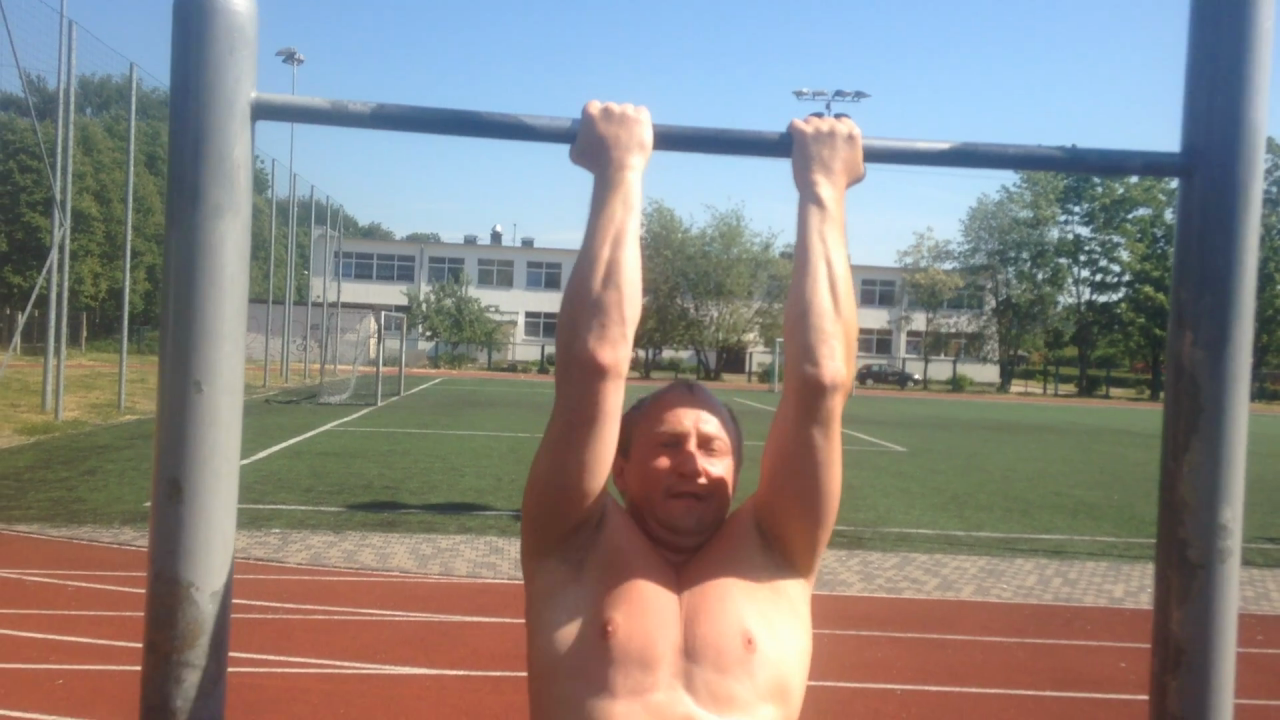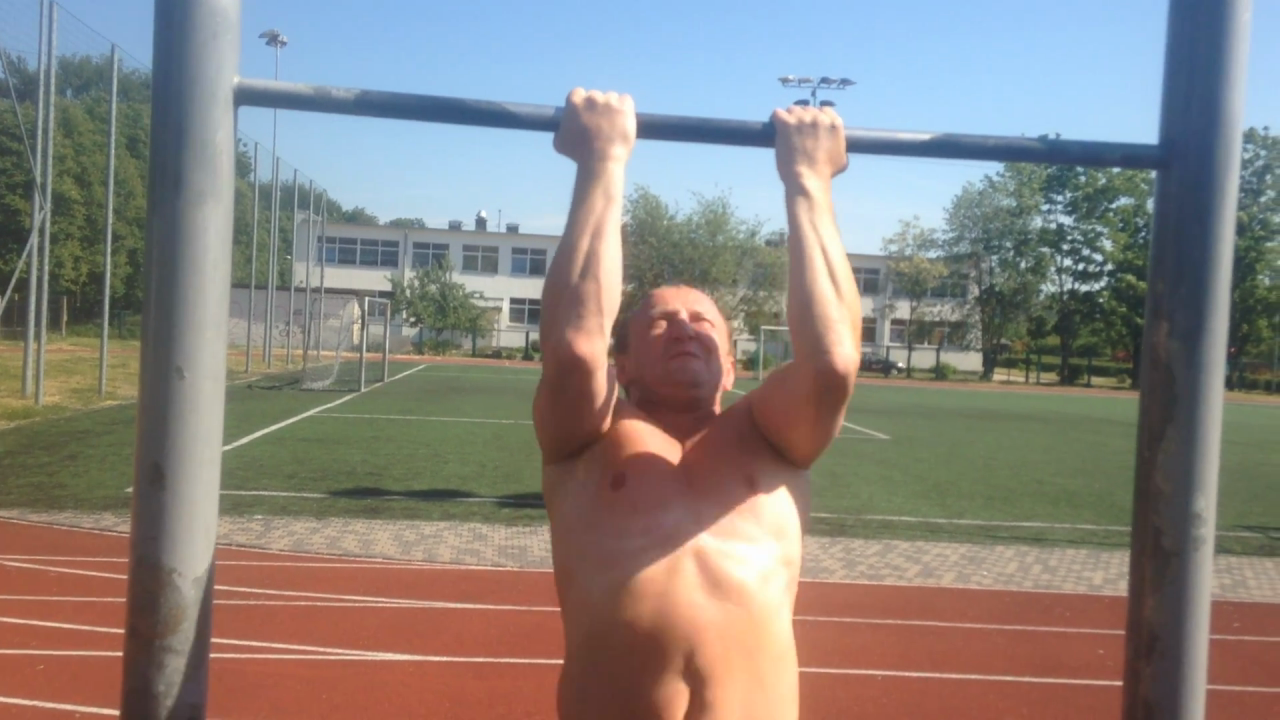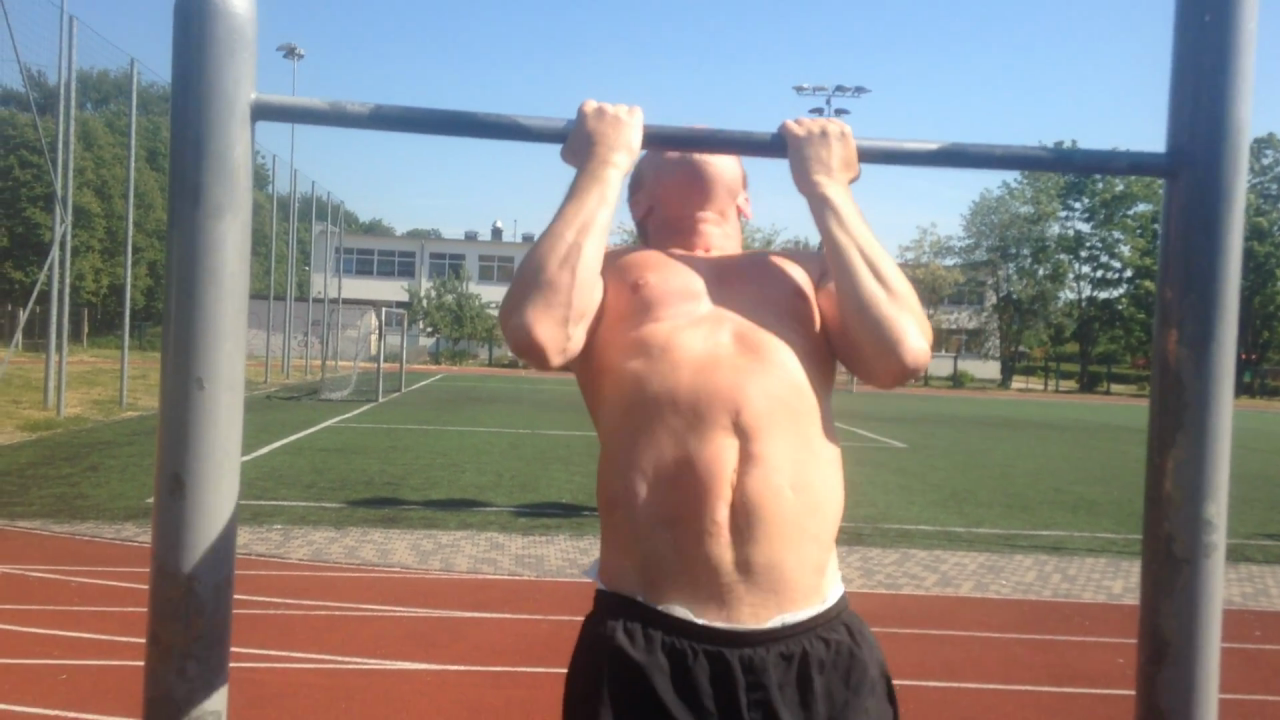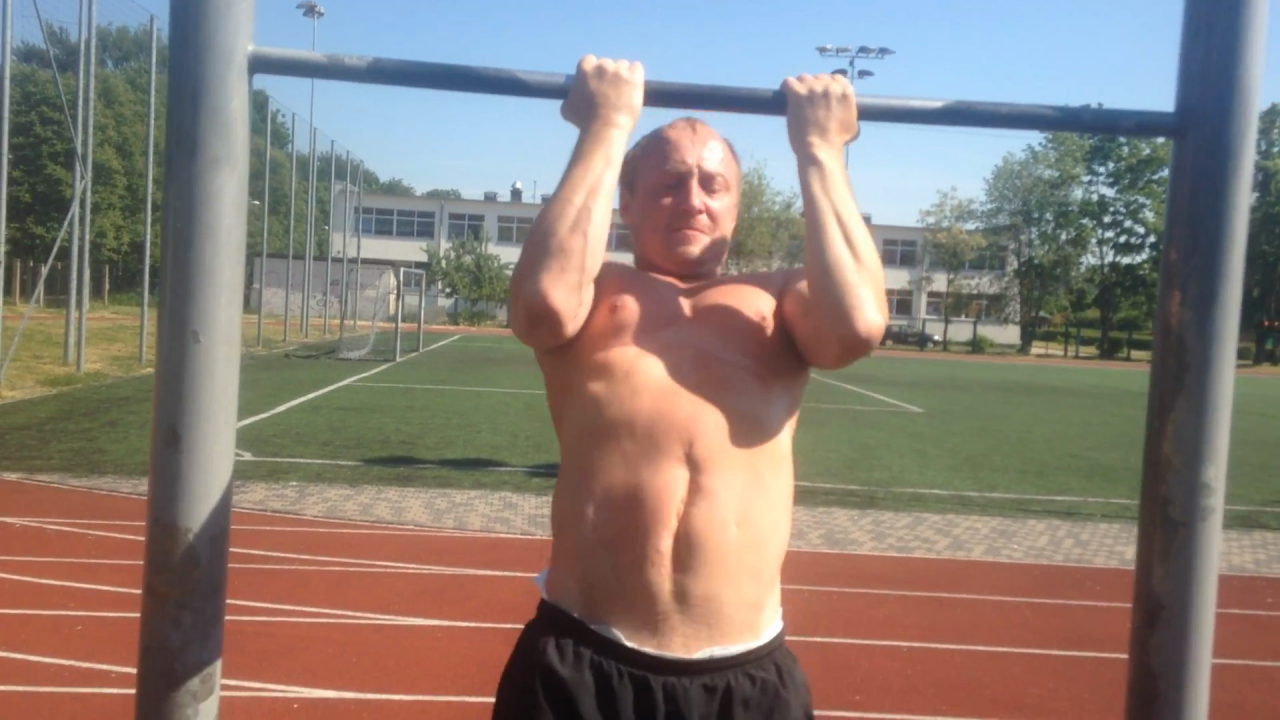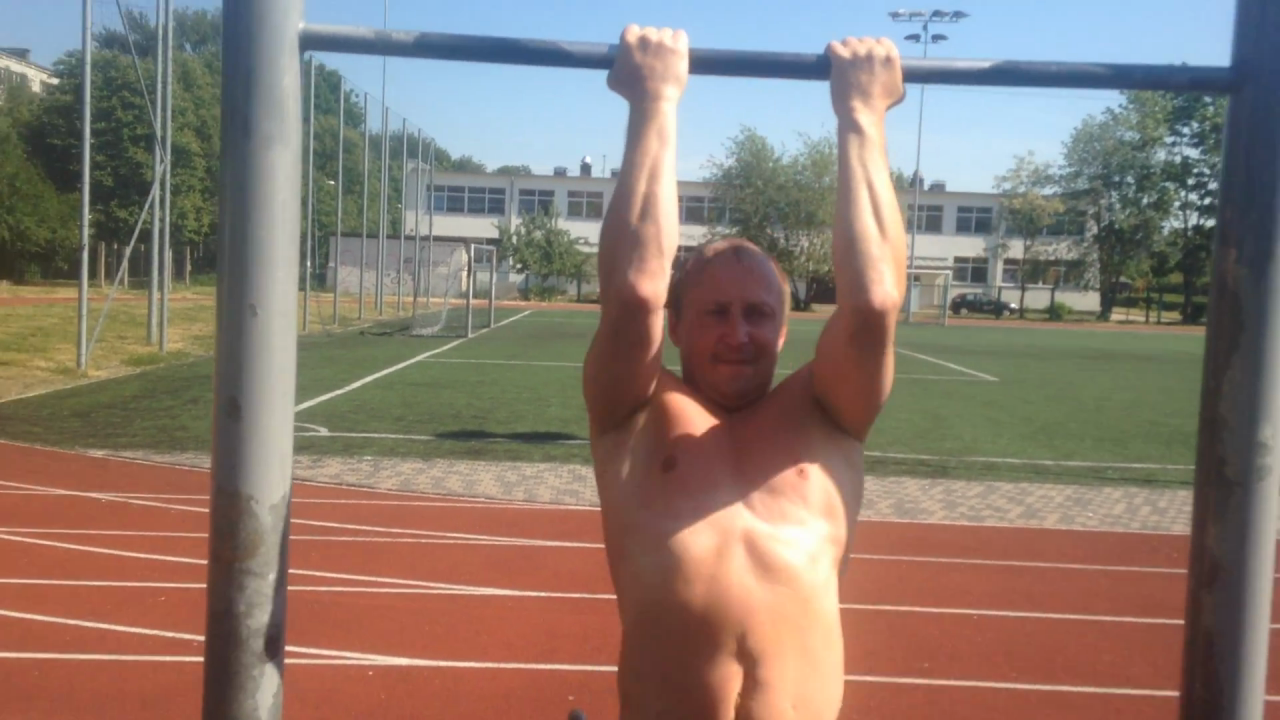
dt=0.7s
person 1, frame 1
left shoulder: (771, 562)
right shoulder: (576, 556)
left elbow: (821, 379)
right elbow: (595, 366)
left wrist: (823, 187)
right wrist: (621, 171)
person 1, frame 2
left shoulder: (769, 432)
right shoulder: (586, 436)
left elbow: (834, 358)
right elbow: (575, 345)
left wrist: (807, 180)
right wrist: (604, 162)
person 1, frame 3
left shoulder: (808, 273)
right shoulder: (607, 272)
left elbow: (904, 352)
right elbow: (537, 331)
left wrist: (826, 182)
right wrist: (604, 161)
person 1, frame 4
left shoulder: (774, 304)
right shoulder: (592, 297)
left elbow: (858, 324)
right elbow: (545, 300)
left wrist: (819, 149)
right wrist: (607, 126)
person 1, frame 5
left shoulder: (824, 420)
right shoulder: (639, 419)
left elbow: (876, 299)
right elbow: (635, 290)
left wrist: (861, 116)
right wrist: (656, 102)
